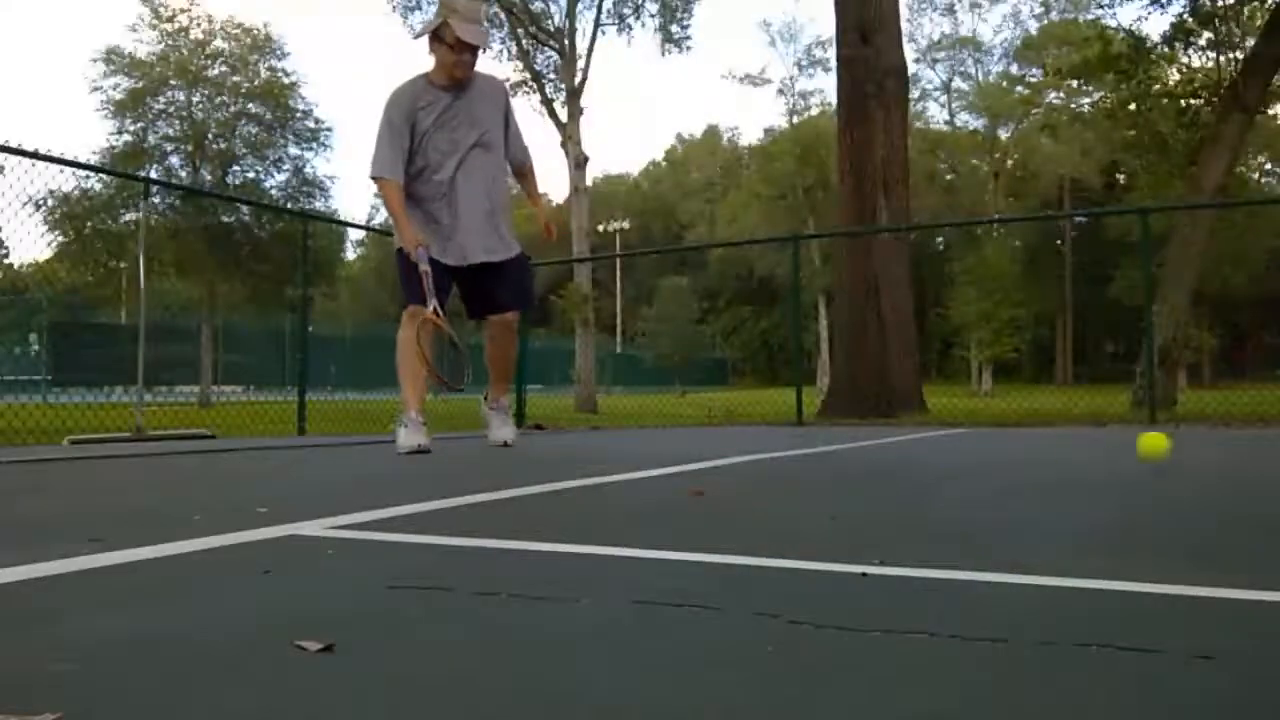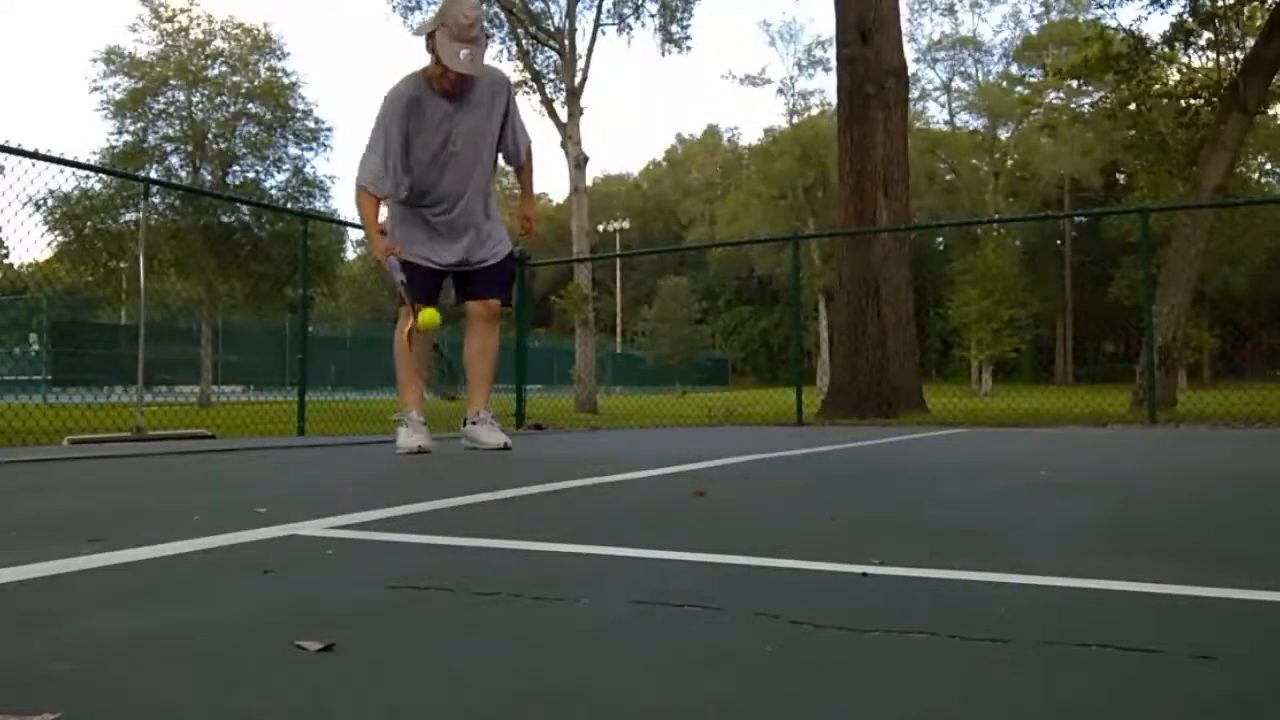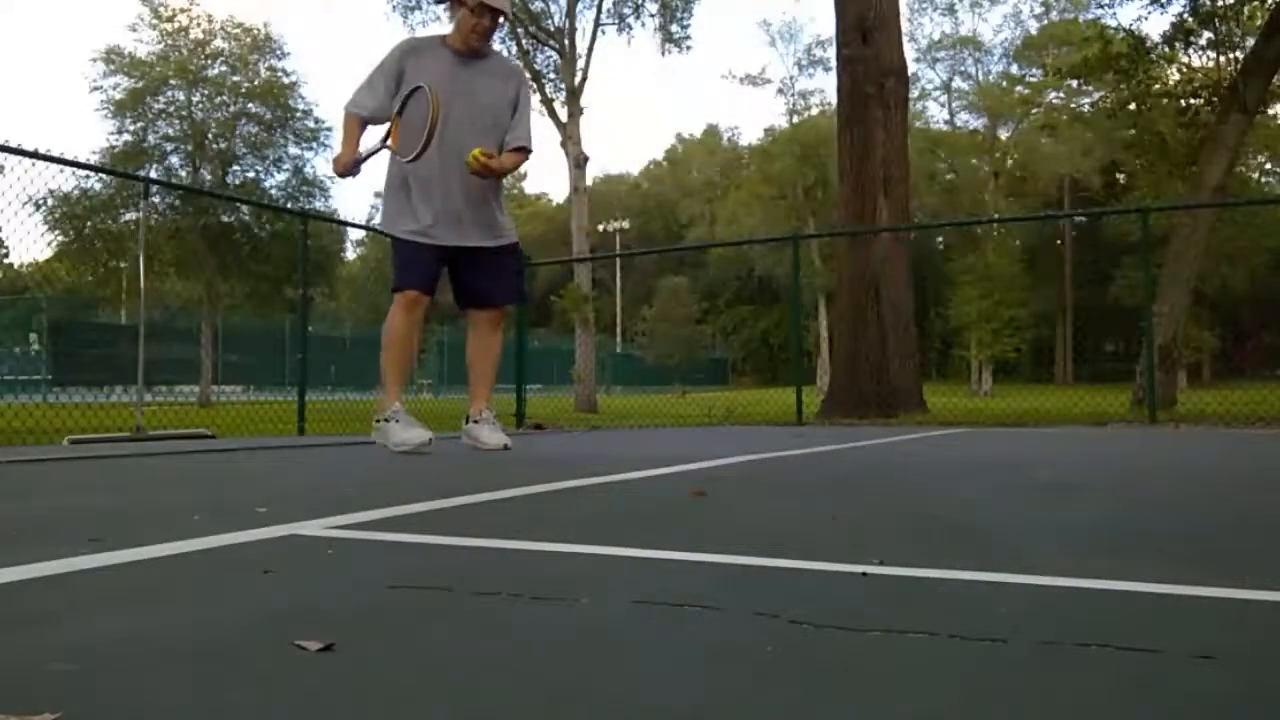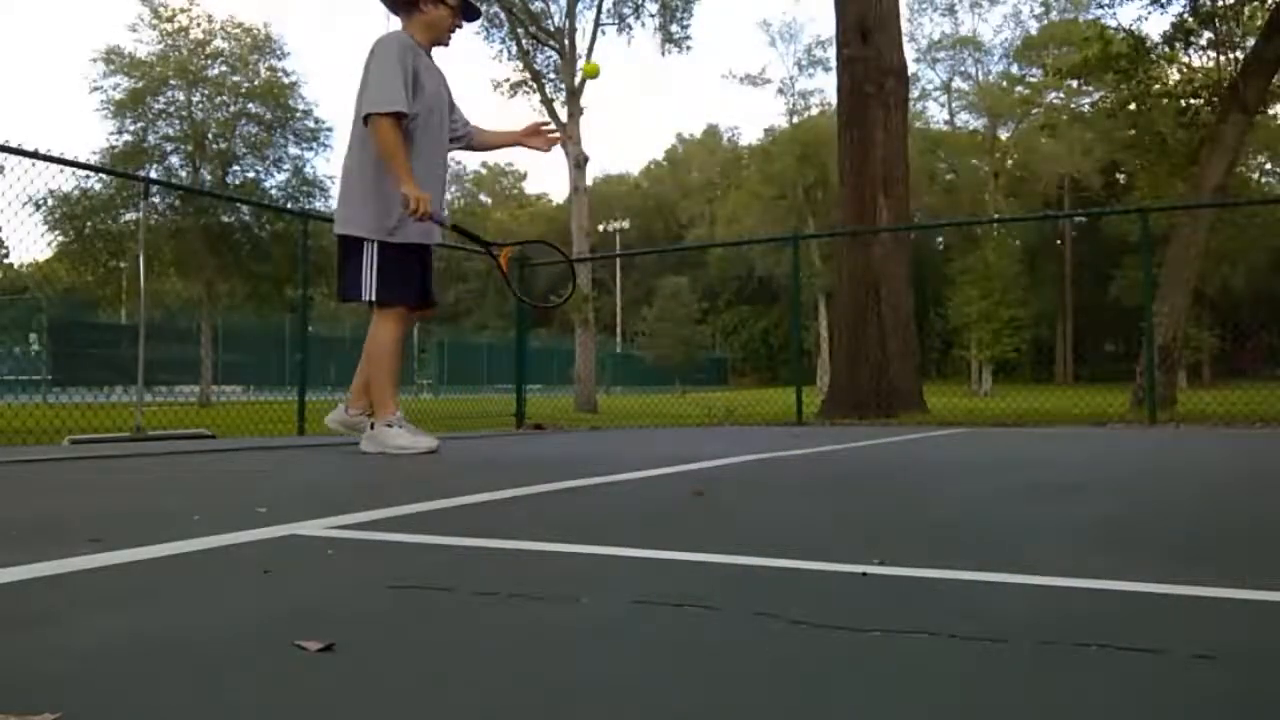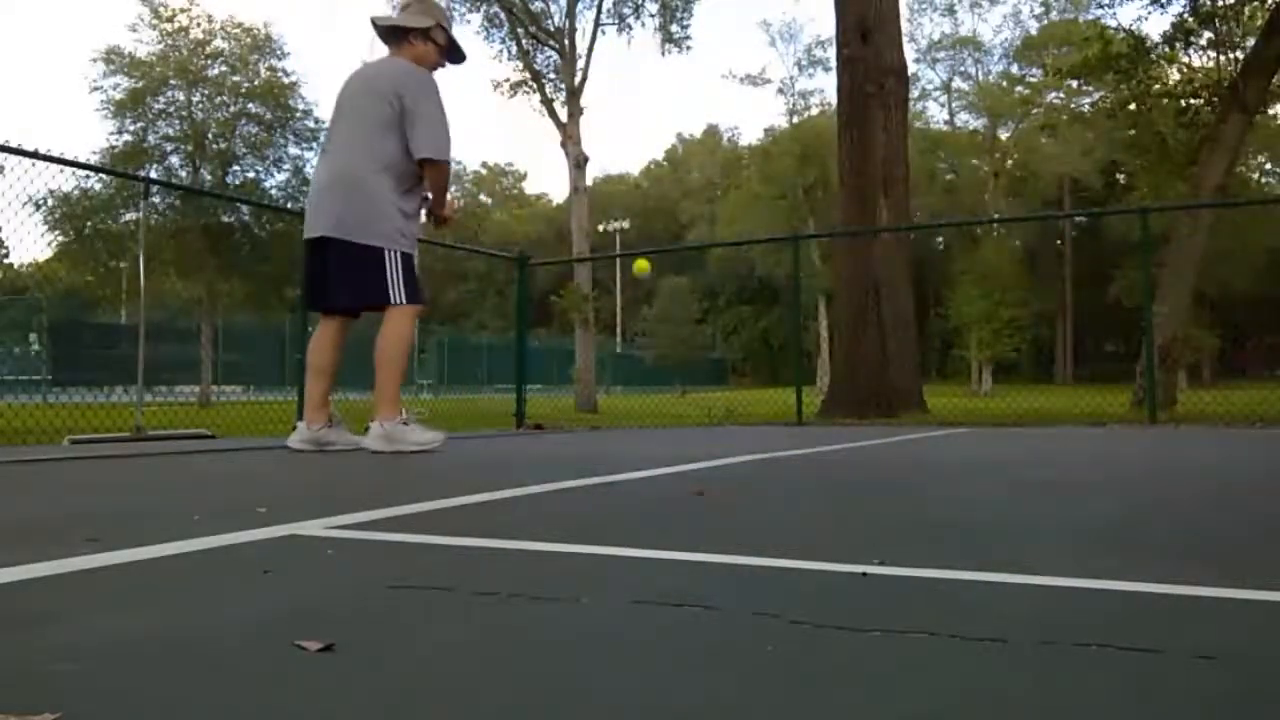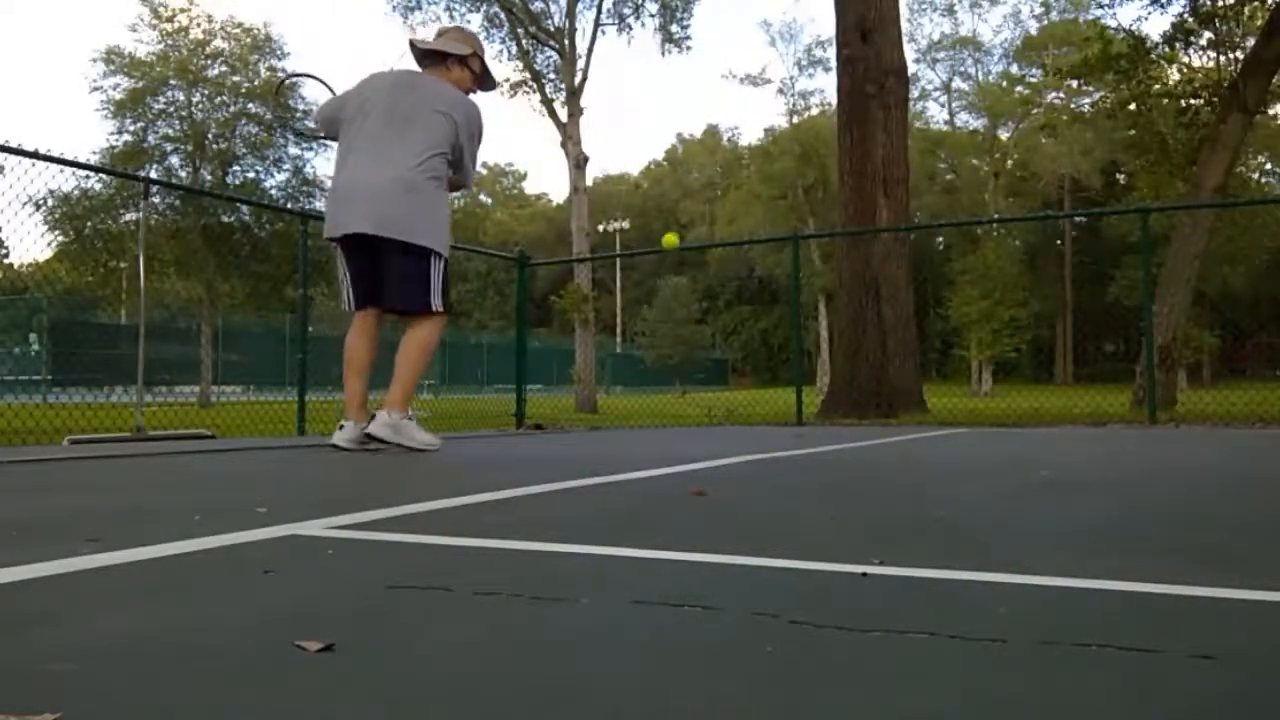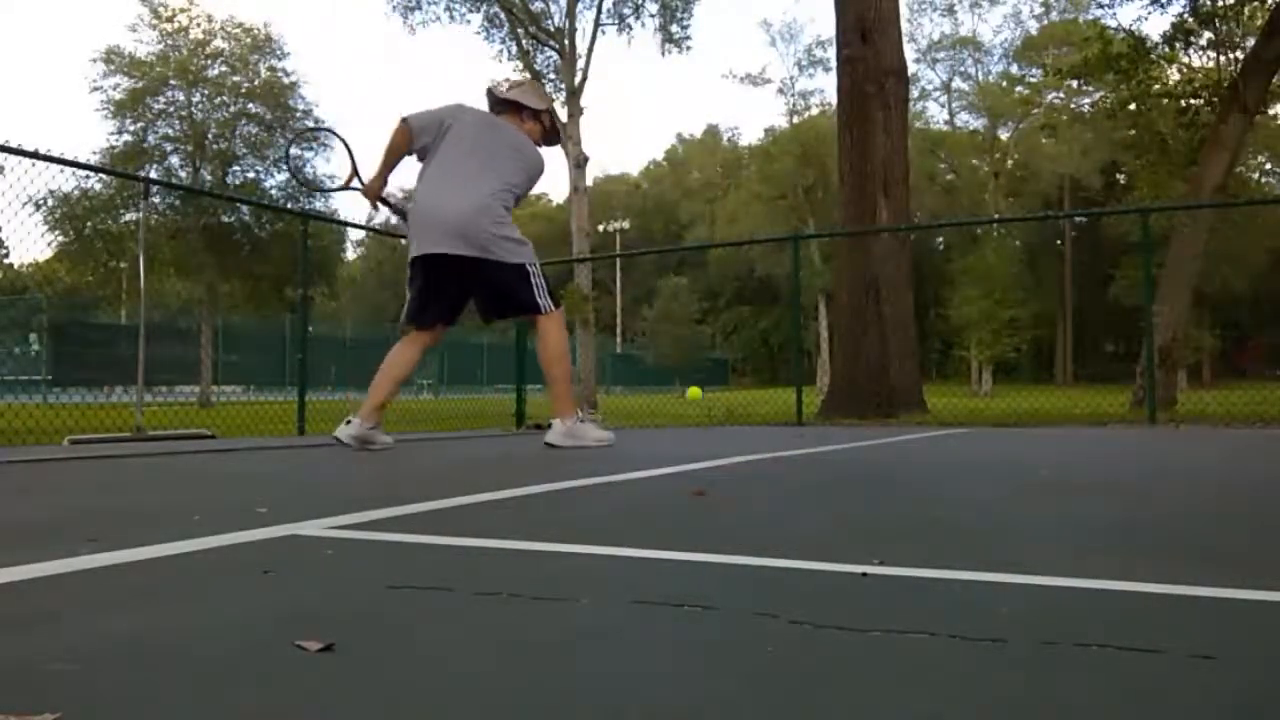
dt=0.5s
person 1, frame 1
left shoulder: (494, 92)
right shoulder: (407, 100)
left elbow: (517, 155)
right elbow: (388, 174)
left wrist: (537, 204)
right wrist: (406, 227)
left hip: (491, 236)
right hip: (426, 234)
left knee: (505, 318)
right knee: (417, 313)
left ankle: (497, 402)
right ankle: (411, 419)
person 1, frame 2
left shoulder: (497, 86)
right shoulder: (403, 100)
left elbow: (517, 148)
right elbow: (371, 181)
left wrist: (527, 199)
right wrist: (374, 235)
left hip: (481, 231)
right hip: (418, 231)
left knee: (485, 311)
right knee: (413, 312)
left ankle: (477, 417)
right ankle: (411, 418)
person 1, frame 3
left shoulder: (510, 76)
right shoulder: (411, 55)
left elbow: (518, 146)
right elbow: (361, 108)
left wrist: (498, 166)
right wrist: (348, 150)
left hip: (484, 221)
right hip: (418, 213)
left knee: (489, 313)
right knee: (409, 298)
left ankle: (479, 416)
right ankle: (390, 412)
person 1, frame 4
left shoulder: (430, 70)
right shoulder: (393, 48)
left elbow: (461, 134)
right elbow: (381, 116)
left wrist: (519, 138)
right wrist: (408, 182)
left hip: (408, 218)
right hip: (382, 212)
left knee: (407, 310)
right knee: (392, 308)
left ankle: (356, 408)
right ankle: (383, 421)
person 1, frame 5
left shoulder: (361, 77)
right shoulder: (416, 80)
right elbow: (432, 157)
left wrist: (412, 195)
right wrist: (439, 203)
left hip: (327, 211)
right hip: (372, 215)
left knee: (334, 316)
right knee: (402, 308)
left ankle: (314, 422)
right ankle: (387, 421)
person 1, frame 6
left shoulder: (380, 82)
right shoulder: (464, 109)
left elbow: (324, 120)
right elbow: (460, 178)
left hip: (352, 211)
right hip: (412, 218)
left knee: (367, 314)
right knee: (428, 316)
left ankle: (353, 420)
right ankle: (394, 413)
person 1, frame 7
left shoulder: (461, 116)
right shoulder: (531, 157)
left elbow: (410, 127)
left wrist: (380, 178)
left hip: (431, 235)
right hip: (487, 234)
left knee: (421, 335)
right knee: (549, 317)
left ankle: (363, 420)
right ankle: (567, 420)
